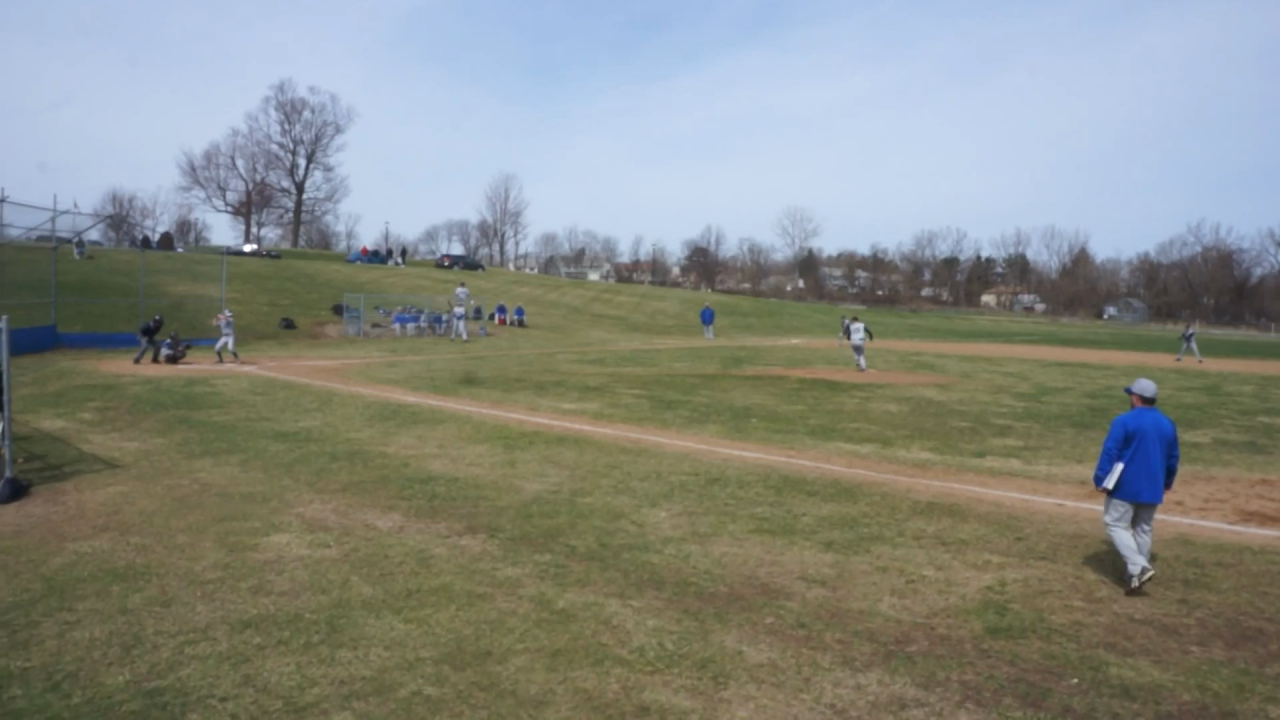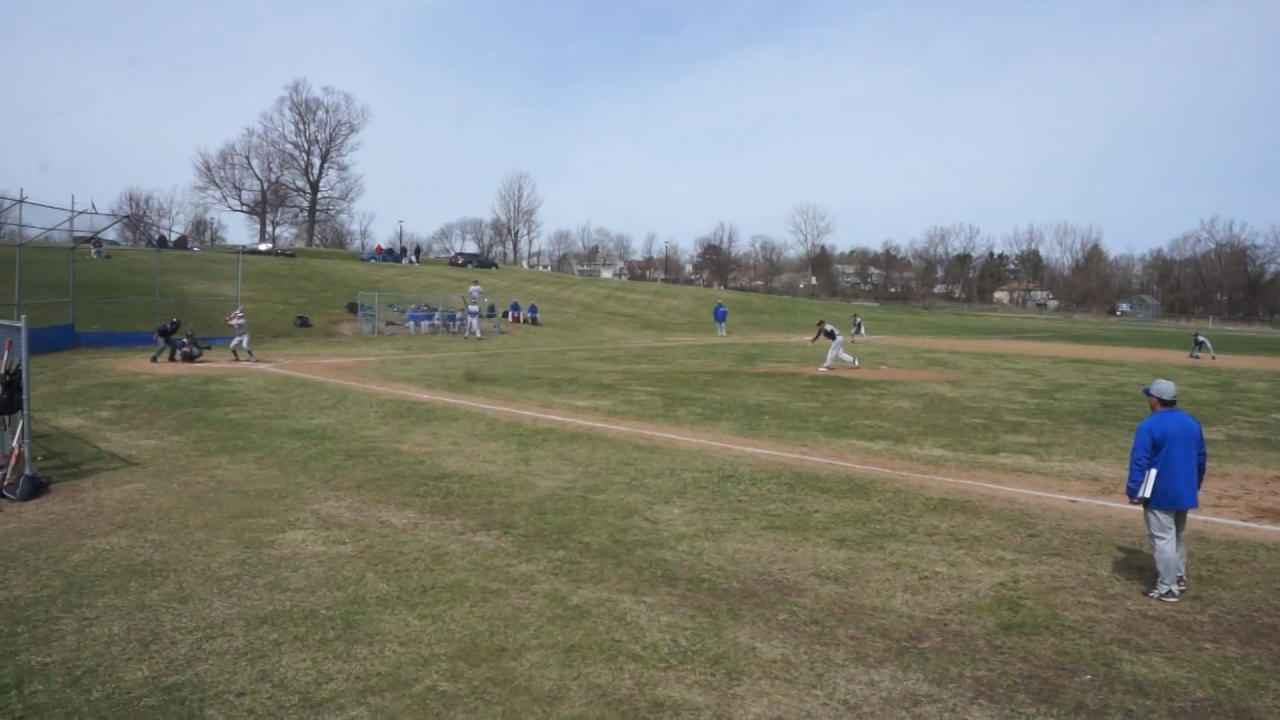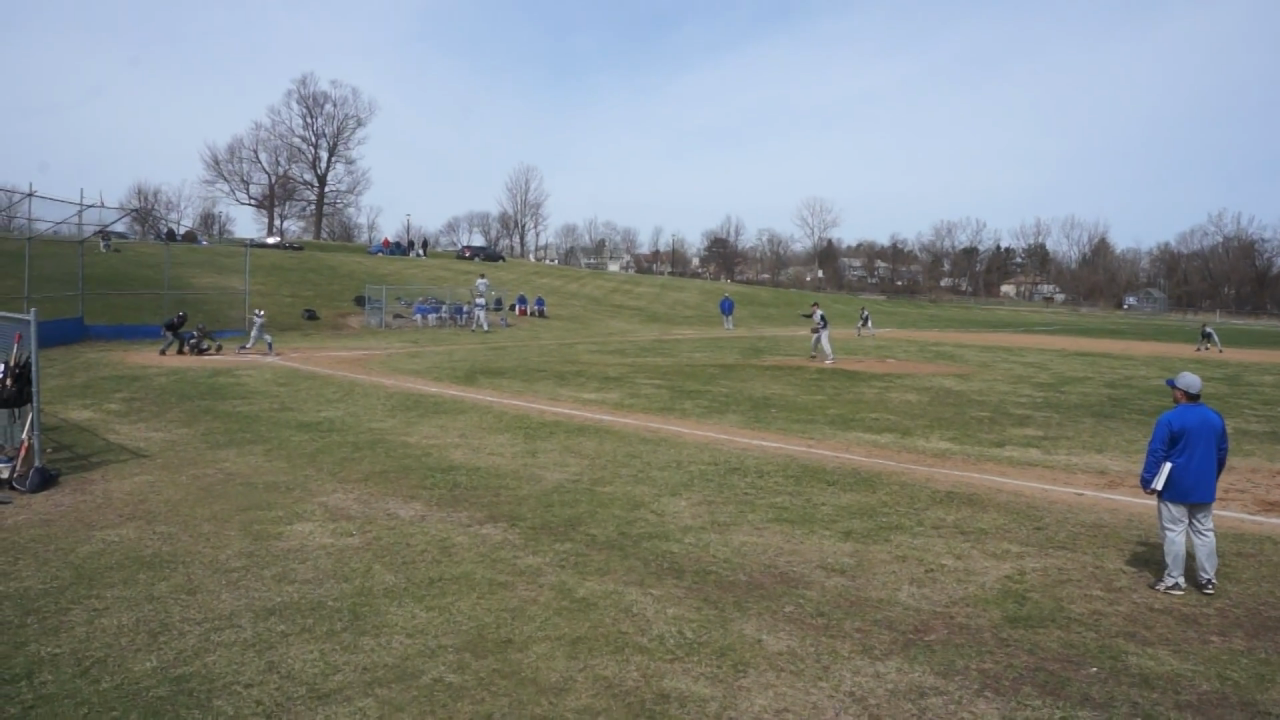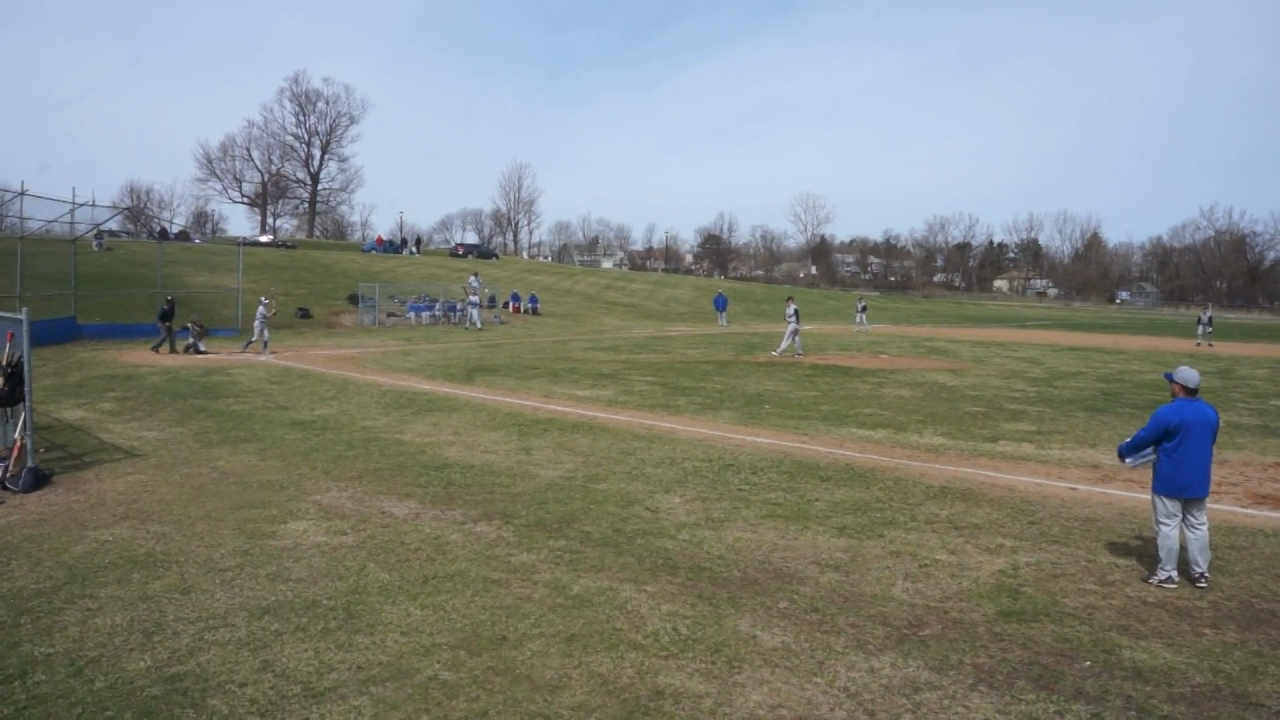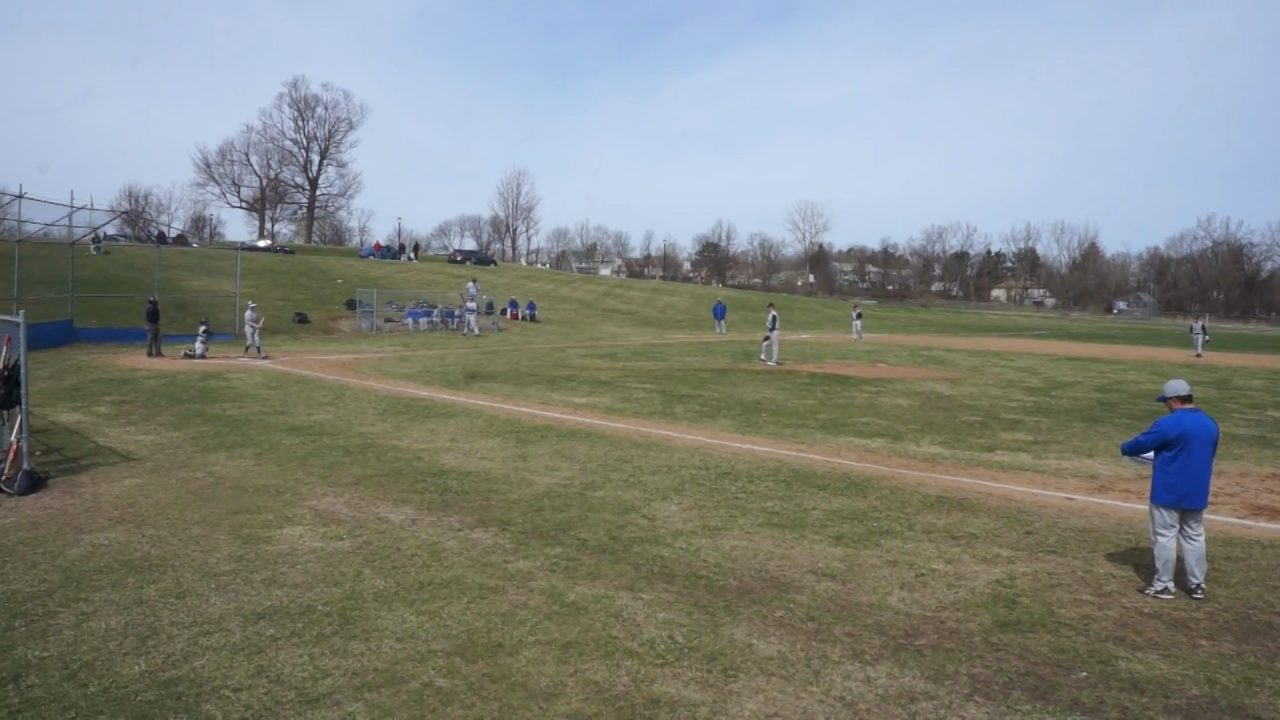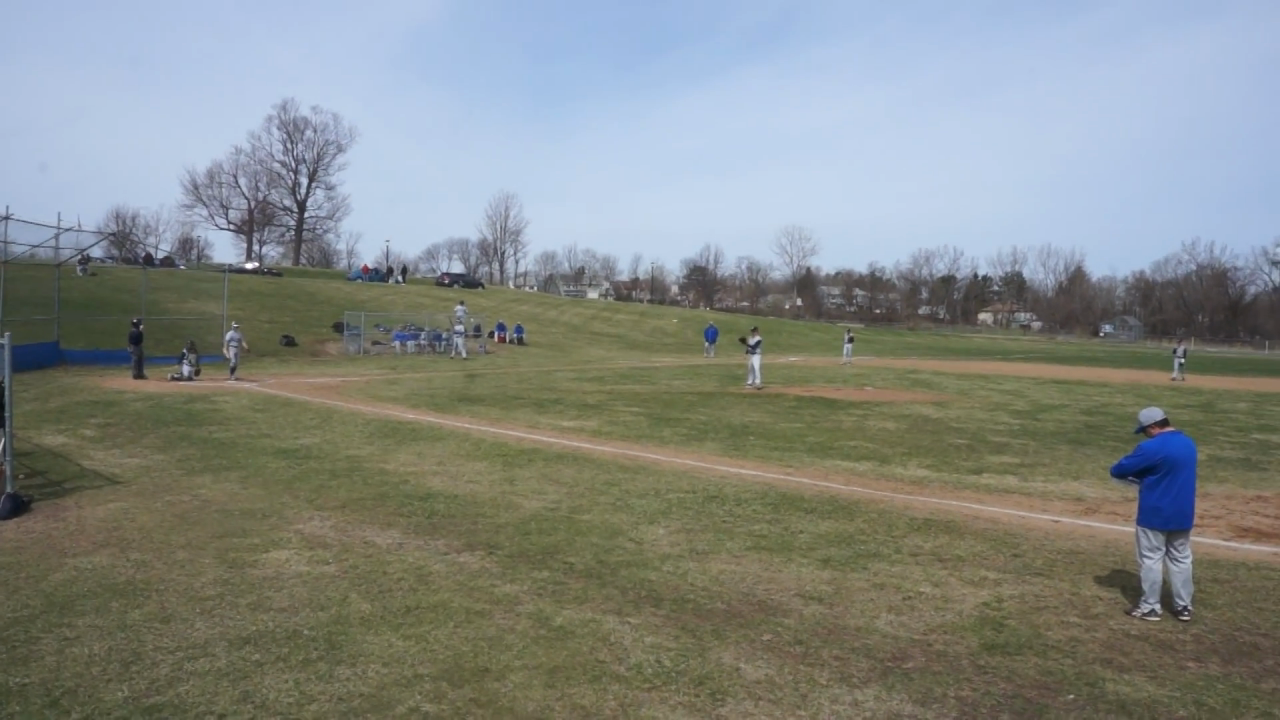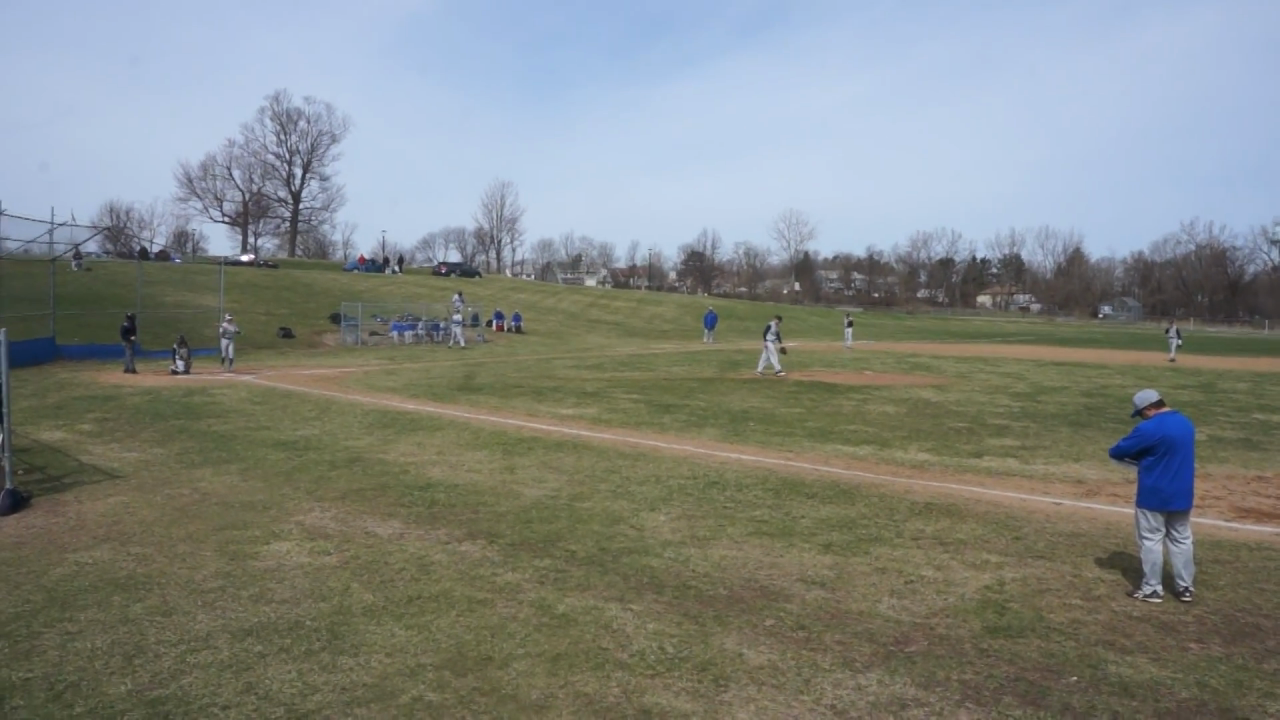
dt=0.7s
person 1, frame 1
left shoulder: (1125, 420)
right shoulder: (1167, 424)
left elbow: (1110, 452)
right elbow: (1173, 457)
left wrist: (1100, 480)
right wrist: (1167, 482)
left hip: (1124, 486)
right hip: (1152, 488)
left knee: (1117, 526)
right knee: (1143, 531)
left ankle: (1139, 568)
right ankle: (1136, 574)
person 1, frame 2
left shoulder: (1149, 426)
right shoulder: (1192, 423)
left elbow: (1139, 461)
right elbow: (1201, 457)
left wrist: (1134, 491)
right wrist: (1196, 483)
left hip: (1160, 493)
right hip: (1186, 492)
left knee: (1163, 539)
right knee: (1177, 535)
left ankle: (1167, 588)
right ankle: (1178, 577)
person 1, frame 3
left shoulder: (1170, 419)
right shoulder: (1215, 418)
left elbow: (1156, 453)
right elbow: (1222, 452)
left wrist: (1148, 481)
right wrist: (1212, 477)
left hip: (1175, 487)
right hip: (1204, 487)
left knee: (1174, 533)
right knee: (1204, 532)
left ankle: (1174, 580)
right ankle: (1208, 580)
person 1, frame 4
left shoulder: (1167, 413)
right shoulder: (1211, 413)
left elbow: (1144, 439)
left wrist: (1123, 450)
left hip: (1170, 482)
right hip: (1199, 481)
left knee: (1168, 527)
right knee: (1198, 526)
left ankle: (1167, 574)
right ankle: (1201, 573)
person 1, frame 5
left shoulder: (1168, 423)
right shoulder: (1210, 424)
left elbow: (1141, 444)
left wrist: (1125, 448)
left hip: (1168, 492)
right hip: (1197, 492)
left knee: (1165, 537)
right knee: (1194, 537)
left ankle: (1163, 585)
right ankle: (1197, 584)
person 1, frame 6
left shoulder: (1151, 447)
right shoulder: (1189, 444)
left elbow: (1120, 469)
left wrist: (1114, 471)
left hip: (1154, 515)
right hip: (1182, 514)
left knee: (1151, 560)
right knee: (1181, 559)
left ankle: (1150, 607)
right ankle: (1183, 606)
person 1, frame 7
left shoulder: (1149, 429)
right shoulder: (1186, 424)
left elbow: (1118, 451)
left wrist: (1113, 452)
left hip: (1154, 496)
right hip: (1182, 495)
left knee: (1151, 541)
right knee: (1181, 540)
left ankle: (1152, 588)
right ankle: (1185, 587)
